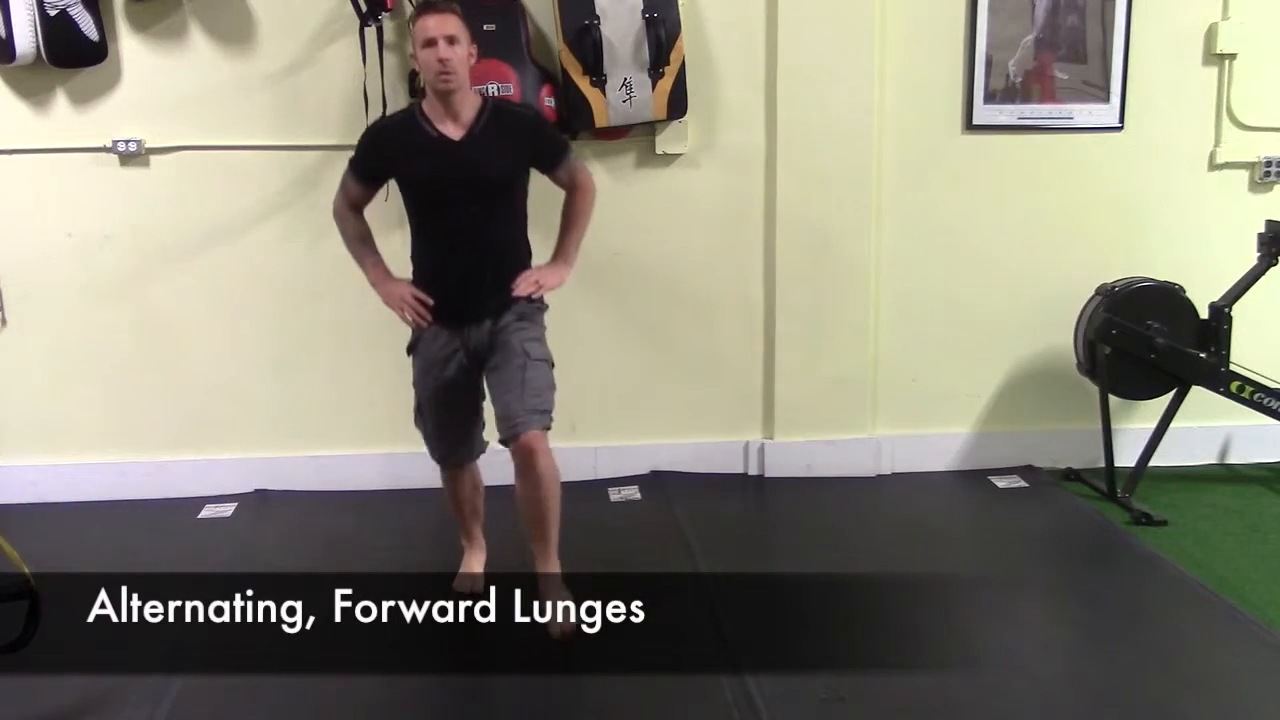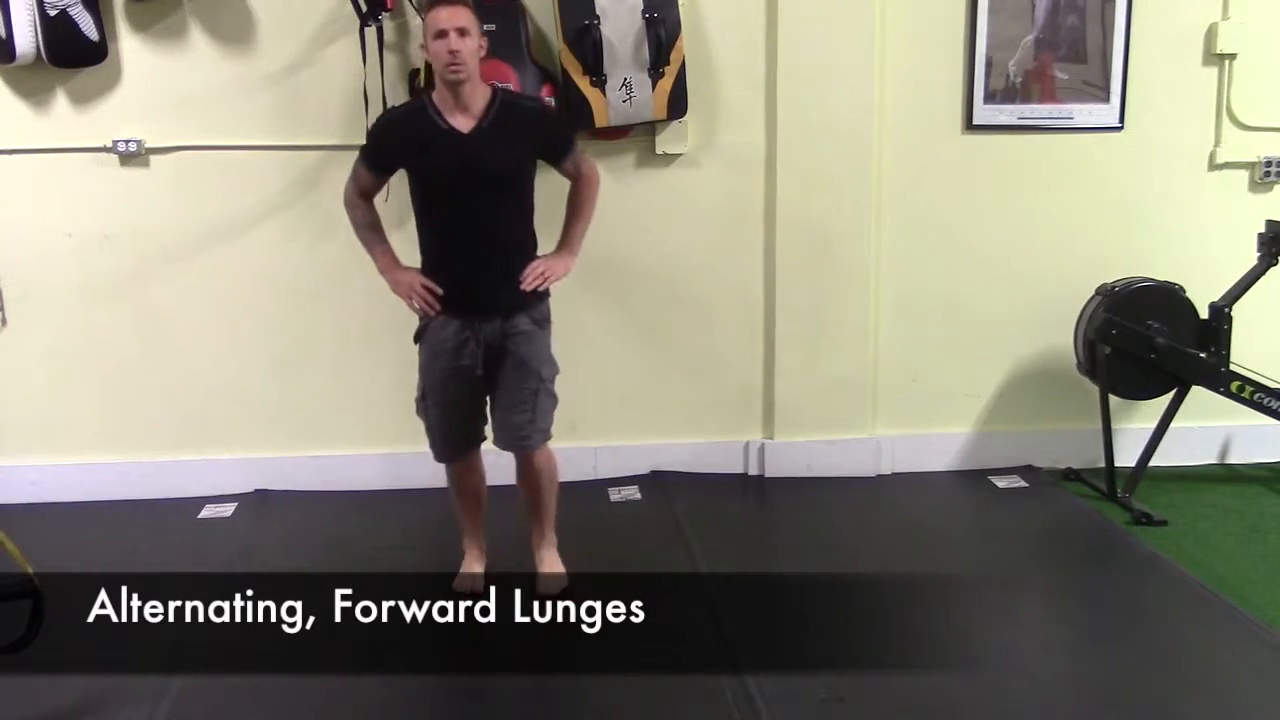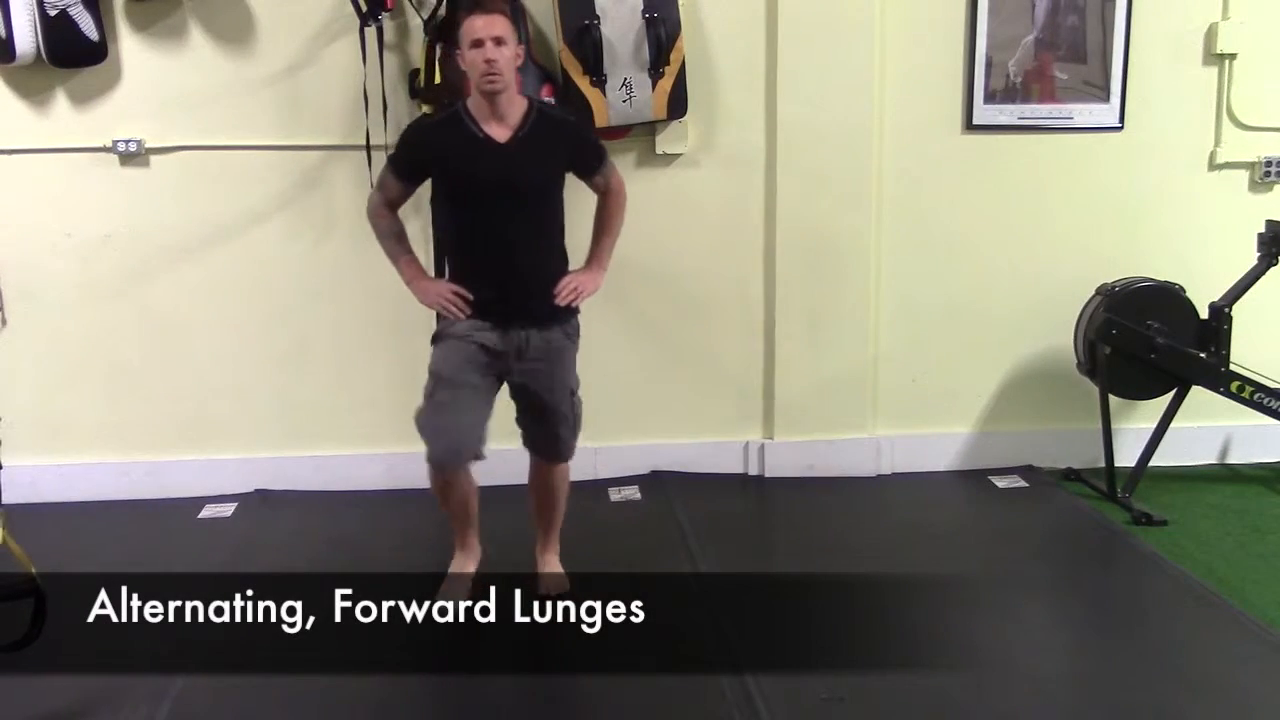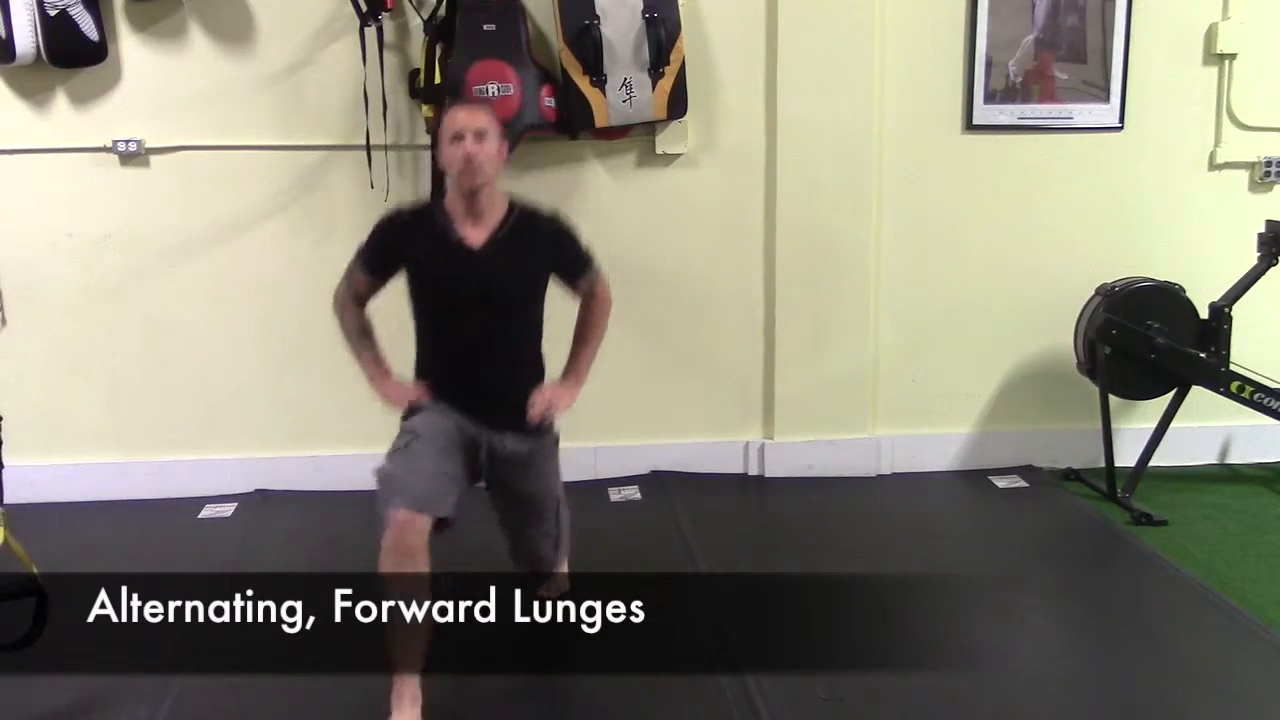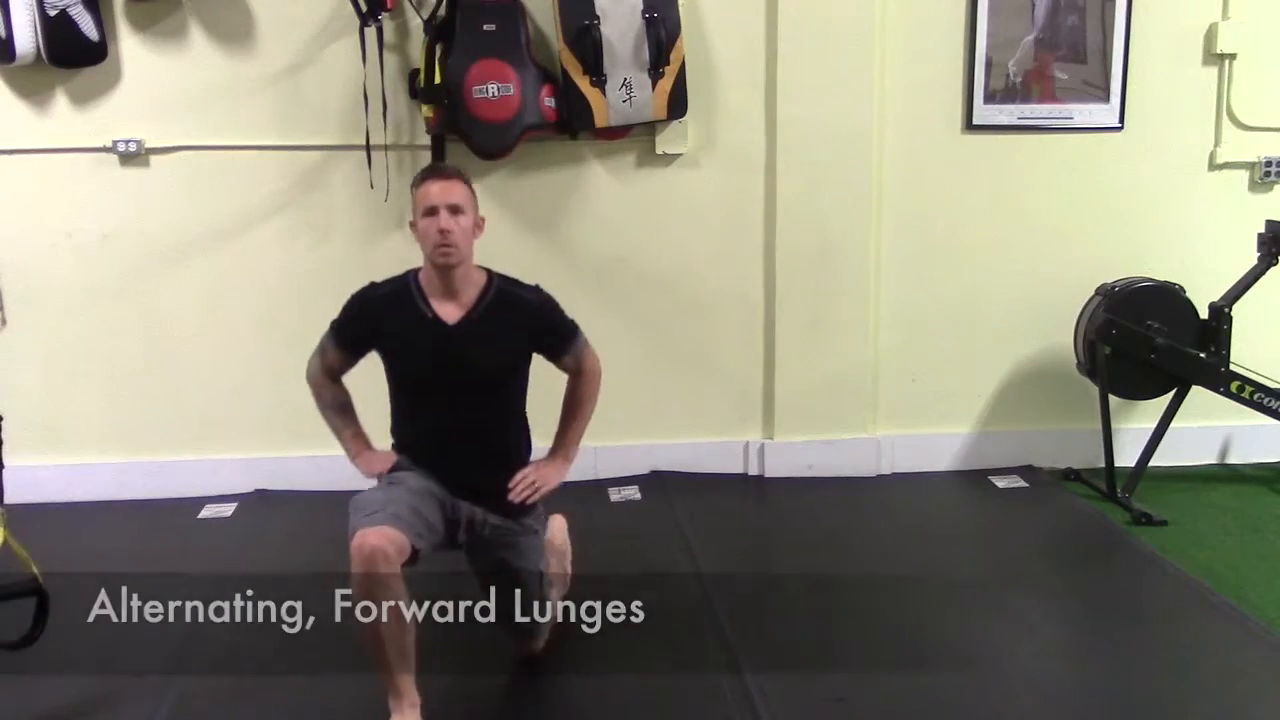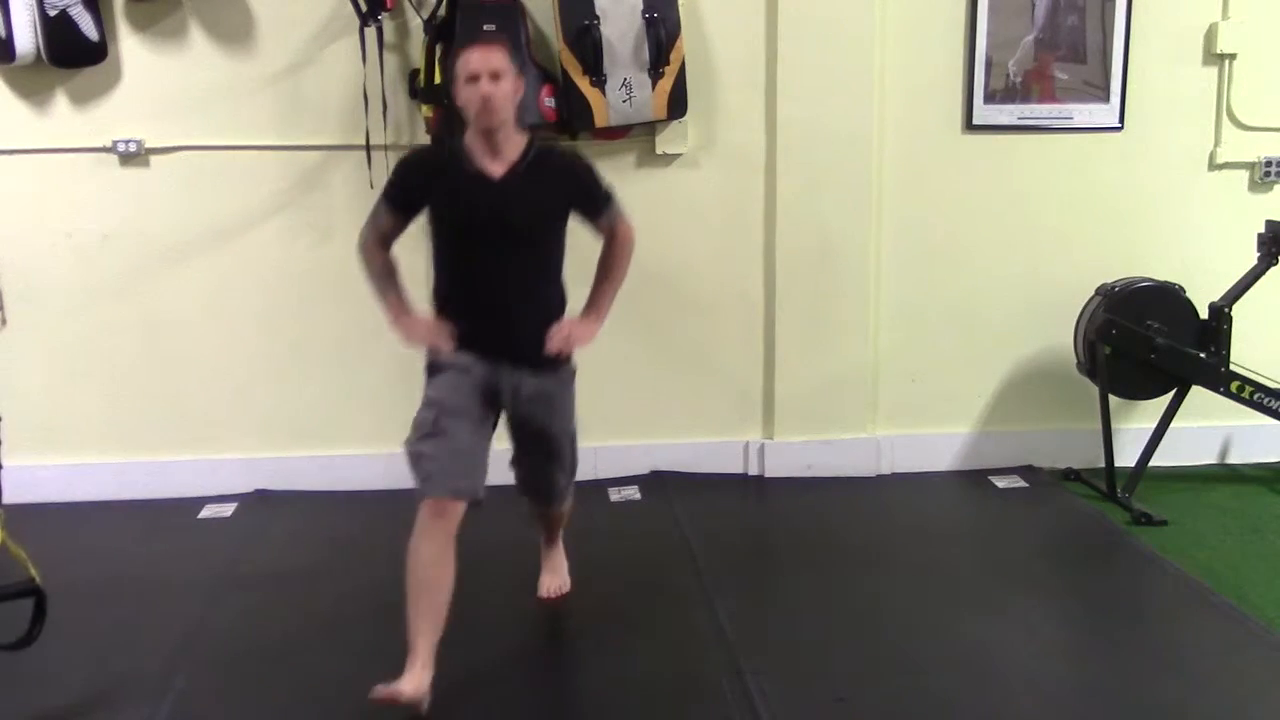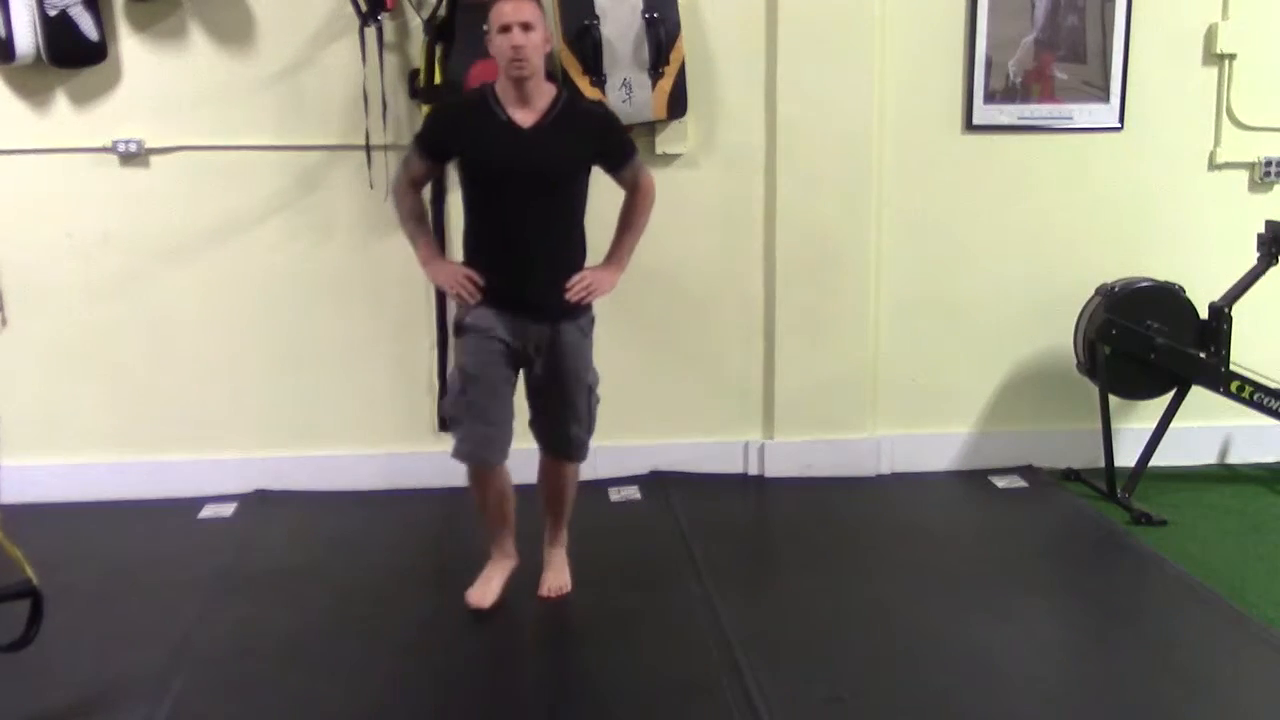
dt=0.4s
person 1, frame 1
left shoulder: (520, 124)
right shoulder: (390, 138)
left elbow: (581, 186)
right elbow: (347, 208)
left wrist: (560, 265)
right wrist: (383, 282)
left hip: (512, 313)
right hip: (439, 324)
left knee: (529, 441)
right knee: (455, 456)
left ankle: (549, 568)
right ankle: (474, 550)
person 1, frame 2
left shoulder: (529, 117)
right shoulder: (400, 127)
left elbow: (585, 176)
right elbow: (356, 195)
left wrist: (566, 254)
right wrist: (390, 267)
left hip: (521, 311)
right hip: (447, 315)
left knee: (529, 442)
right knee: (456, 447)
left ankle: (546, 550)
right ankle: (474, 552)
person 1, frame 3
left shoulder: (561, 130)
right shoulder: (432, 135)
left elbow: (613, 192)
right elbow: (381, 205)
left wrist: (596, 268)
right wrist: (416, 279)
left hip: (548, 323)
right hip: (468, 322)
left knee: (552, 455)
right knee: (447, 457)
left ankle: (548, 556)
right ankle: (465, 554)
person 1, frame 4
left shoulder: (544, 233)
right shoulder: (406, 230)
left elbow: (598, 295)
right elbow: (348, 298)
left wrist: (571, 381)
right wrist: (384, 378)
left hip: (521, 423)
right hip: (441, 414)
left knee: (544, 571)
right knee: (403, 528)
left ankle: (552, 535)
person 1, frame 5
left shoulder: (524, 306)
right shoulder: (380, 305)
left elbow: (587, 370)
right elbow: (321, 371)
left wrist: (559, 461)
right wrist: (361, 449)
left hip: (504, 492)
right hip: (419, 476)
left knee: (532, 638)
right knee: (371, 549)
left ankle: (549, 535)
person 1, frame 6
left shoulder: (562, 169)
right shoulder: (427, 167)
left elbow: (620, 236)
right elbow: (373, 241)
left wrist: (593, 317)
right wrist: (404, 317)
left hip: (541, 361)
right hip: (462, 357)
left knee: (550, 492)
right knee: (440, 503)
left ankle: (554, 548)
right ankle: (418, 669)
person 1, frame 7
left shoulder: (588, 120)
right shoulder: (458, 116)
left elbow: (641, 189)
right elbow: (407, 185)
left wrist: (613, 267)
right wrist: (433, 261)
left hip: (563, 313)
right hip: (486, 312)
left knee: (564, 447)
right knee: (482, 451)
left ankle: (555, 548)
right ankle: (501, 552)
